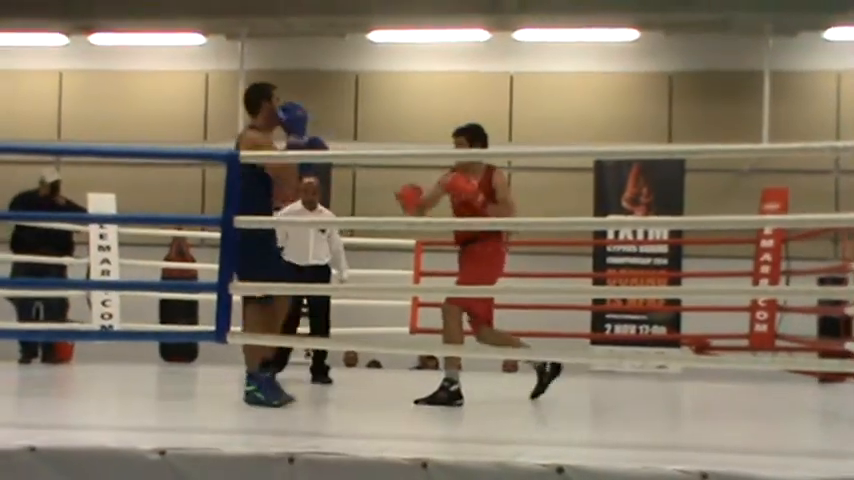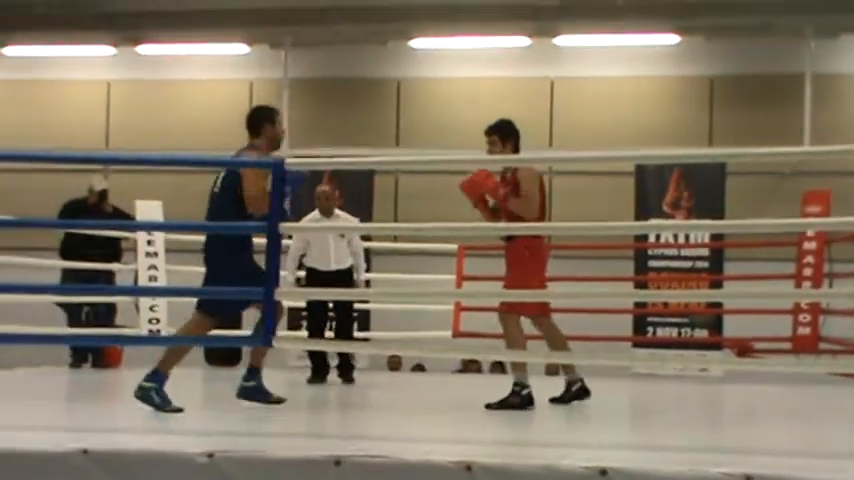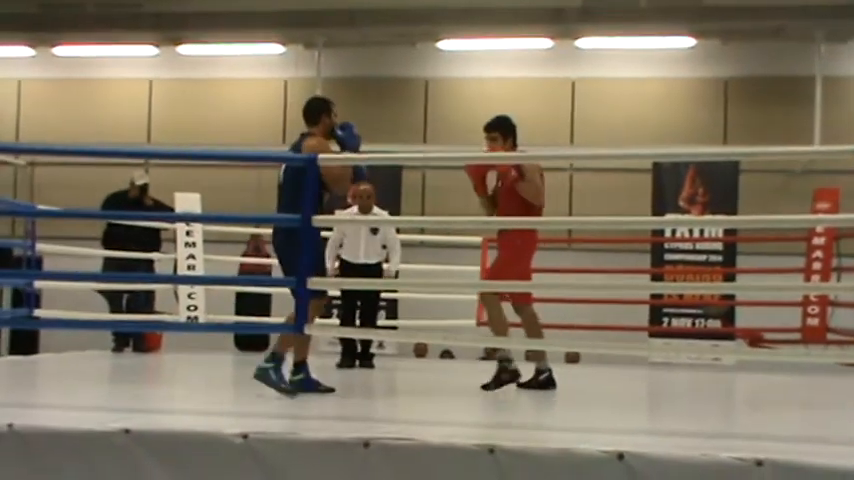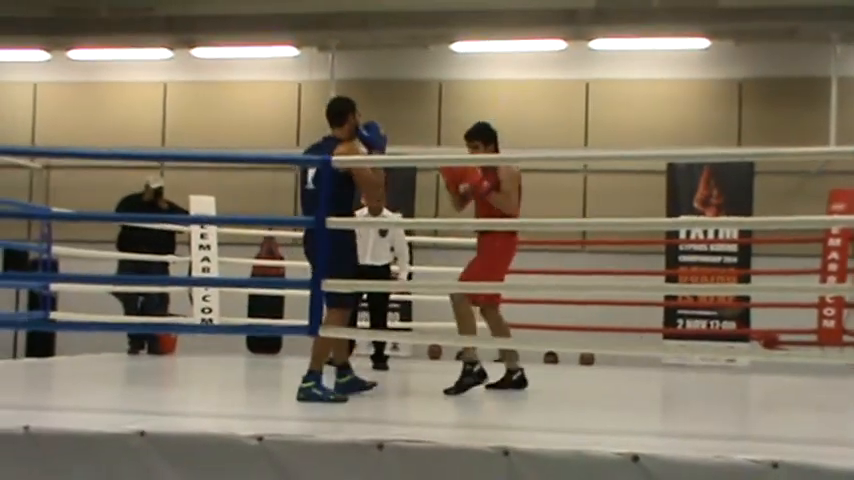
dt=0.5s
person 1, frame 1
left shoulder: (262, 140)
right shoulder: (254, 138)
left elbow: (283, 192)
right elbow: (285, 178)
left hip: (259, 232)
right hip: (249, 233)
left knee: (277, 303)
right knee: (260, 307)
left ankle: (263, 373)
right ankle: (256, 383)
person 1, frame 2
left shoulder: (247, 158)
right shoulder: (256, 161)
right elbow: (256, 208)
left hip: (231, 248)
right hip: (229, 249)
right knee: (205, 318)
left ankle: (252, 379)
person 1, frame 3
left shoulder: (301, 146)
right shoulder: (316, 144)
right elbow: (338, 186)
left wrist: (351, 173)
right wrist: (350, 152)
left hip: (291, 232)
right hip: (298, 234)
left knee: (312, 303)
right knee: (313, 302)
left ankle: (300, 374)
right ankle: (271, 363)
person 1, frame 4
left shoulder: (312, 151)
right shoulder: (347, 150)
right elbow: (374, 194)
right wrist: (377, 152)
left hip: (315, 237)
right hip: (335, 239)
left knee: (340, 308)
right knee: (338, 311)
left ankle: (344, 375)
right ankle: (310, 382)
person 2, frame 1
left shoulder: (494, 177)
right shoulder: (451, 178)
left elbow: (509, 218)
right elbow: (420, 209)
left wrist: (477, 198)
right wrist: (411, 202)
left hip: (487, 253)
right hip: (468, 256)
left knee: (451, 308)
right knee: (483, 332)
left ankle: (451, 386)
right ankle: (543, 365)
person 2, frame 2
left shoulder: (525, 170)
right shoulder: (505, 174)
left elbow: (531, 212)
right elbow: (495, 218)
left wrist: (498, 193)
right wrist: (479, 199)
left hip: (527, 248)
right hip: (518, 249)
left knee: (509, 314)
right knee: (541, 319)
left ankle: (522, 389)
right ankle: (575, 384)
person 2, frame 3
left shoulder: (525, 163)
right shoulder: (504, 170)
left elbow: (538, 196)
right elbow: (491, 210)
left wrist: (509, 174)
right wrist: (479, 183)
left hip: (519, 238)
right hip: (509, 238)
left knee: (489, 295)
right knee: (522, 306)
left ankle: (506, 363)
right ankle: (544, 372)
person 2, frame 4
left shoulder: (505, 170)
right shoulder: (483, 172)
left elbow: (512, 207)
right elbow: (458, 205)
left wrist: (480, 185)
right wrist: (452, 182)
left hip: (499, 242)
right hip: (491, 243)
left knee: (460, 296)
right knee: (488, 308)
left ankle: (472, 366)
right ankle: (515, 372)
person 3, frame 1
left shoulder: (327, 216)
right shoulder: (287, 214)
left elbow: (337, 246)
left wrist: (343, 272)
left hip: (320, 271)
right hip: (292, 269)
left knee: (320, 324)
right knee: (289, 320)
left ankle: (319, 369)
right ankle: (277, 364)
person 3, frame 2
left shoulder: (348, 221)
right shoulder: (307, 223)
left elbow: (357, 249)
right elbow: (294, 252)
left wrist: (360, 275)
right wrist: (290, 277)
left hip: (343, 275)
right hip: (316, 276)
left knee: (345, 322)
right knee: (315, 325)
left ankle: (345, 367)
right ankle: (318, 369)
person 3, frame 3
left shoulder: (384, 218)
right shoulder: (345, 217)
left elbow: (394, 245)
right elbow: (334, 242)
left wrist: (392, 266)
right wrist: (330, 265)
left hip: (373, 269)
right hip: (348, 267)
left knee: (369, 314)
right knee: (347, 312)
left ankle: (365, 354)
right ankle: (348, 354)
person 3, frame 4
right shoulder: (356, 218)
left elbow: (402, 249)
left wrist: (402, 273)
left hip: (380, 271)
right hip: (357, 269)
left knee: (379, 317)
right knee: (349, 313)
left ankle: (379, 356)
person 4, frame 1
left shoulder: (65, 205)
right shoulder: (25, 200)
right elbow: (14, 214)
left wrist: (64, 207)
right wrist: (40, 197)
left hip: (54, 264)
right hip: (26, 261)
left knee: (53, 307)
right knee: (25, 307)
left ankle: (49, 350)
right ankle: (27, 350)
person 4, frame 2
left shoulder: (113, 212)
right shoulder: (74, 207)
right elbow: (63, 222)
left wrist: (111, 214)
right wrist: (89, 205)
left hip: (102, 270)
right hip: (75, 268)
left knee: (102, 313)
right knee: (74, 312)
left ankle: (98, 355)
right ankle: (78, 354)
person 4, frame 3
left shoulder: (154, 204)
right shoulder: (116, 199)
left wrist: (151, 207)
right wrist: (130, 198)
left hip: (142, 260)
right hip: (116, 257)
left knee: (141, 301)
right knee: (115, 299)
left ankle: (138, 340)
right ankle: (120, 339)
person 4, frame 4
left shoulder: (169, 207)
right shoulder: (131, 202)
left wrist: (166, 210)
right wrist: (144, 201)
left hip: (157, 262)
right hip: (131, 260)
left knee: (155, 304)
right knee: (130, 303)
left ankle: (153, 341)
right ankle: (135, 341)
